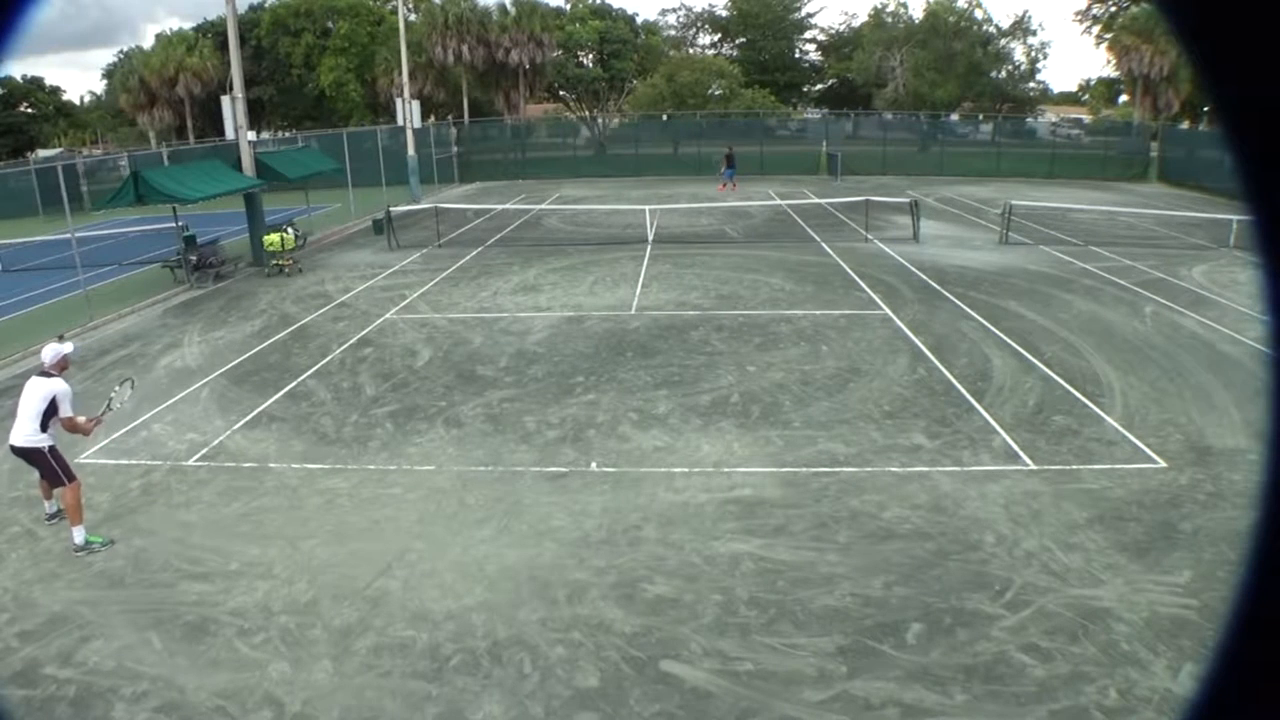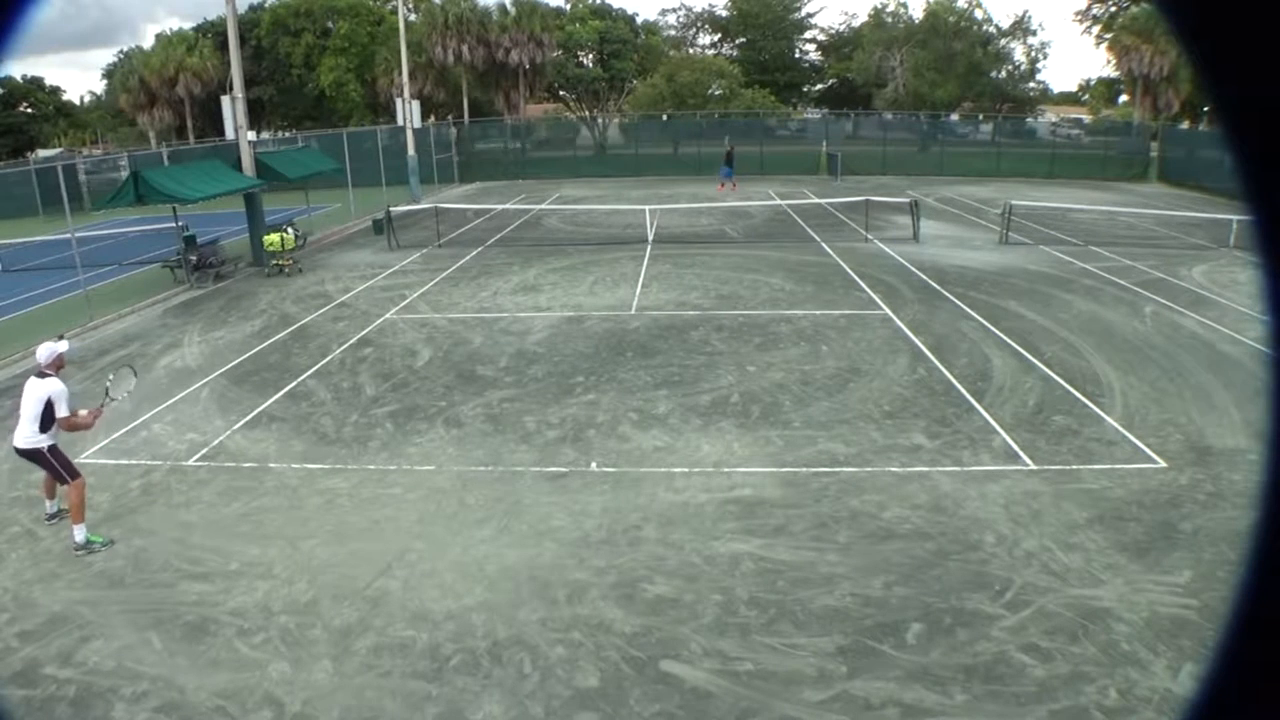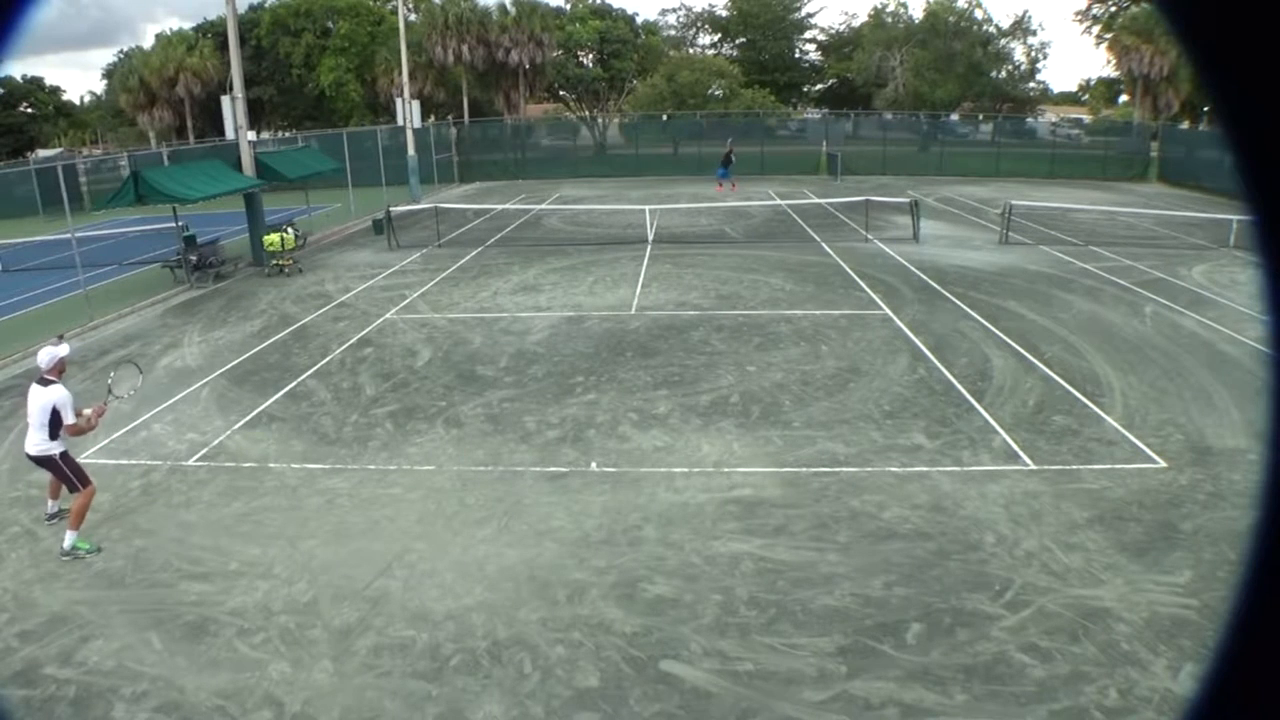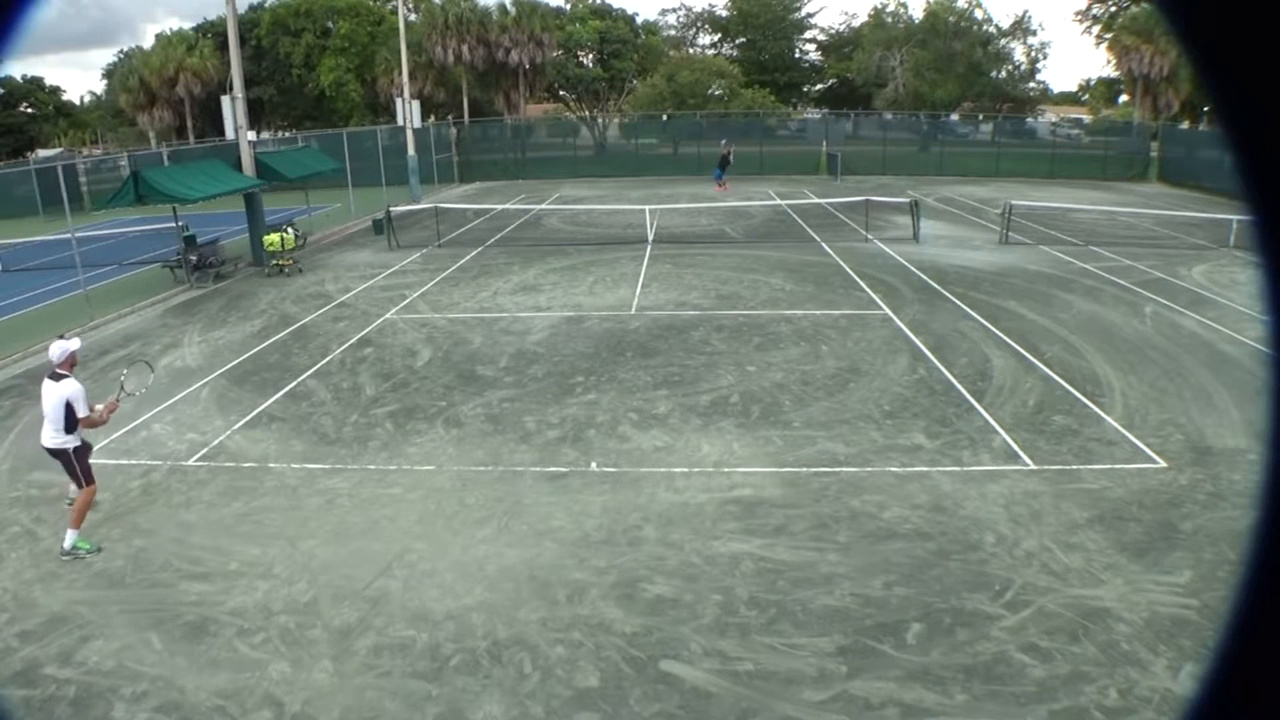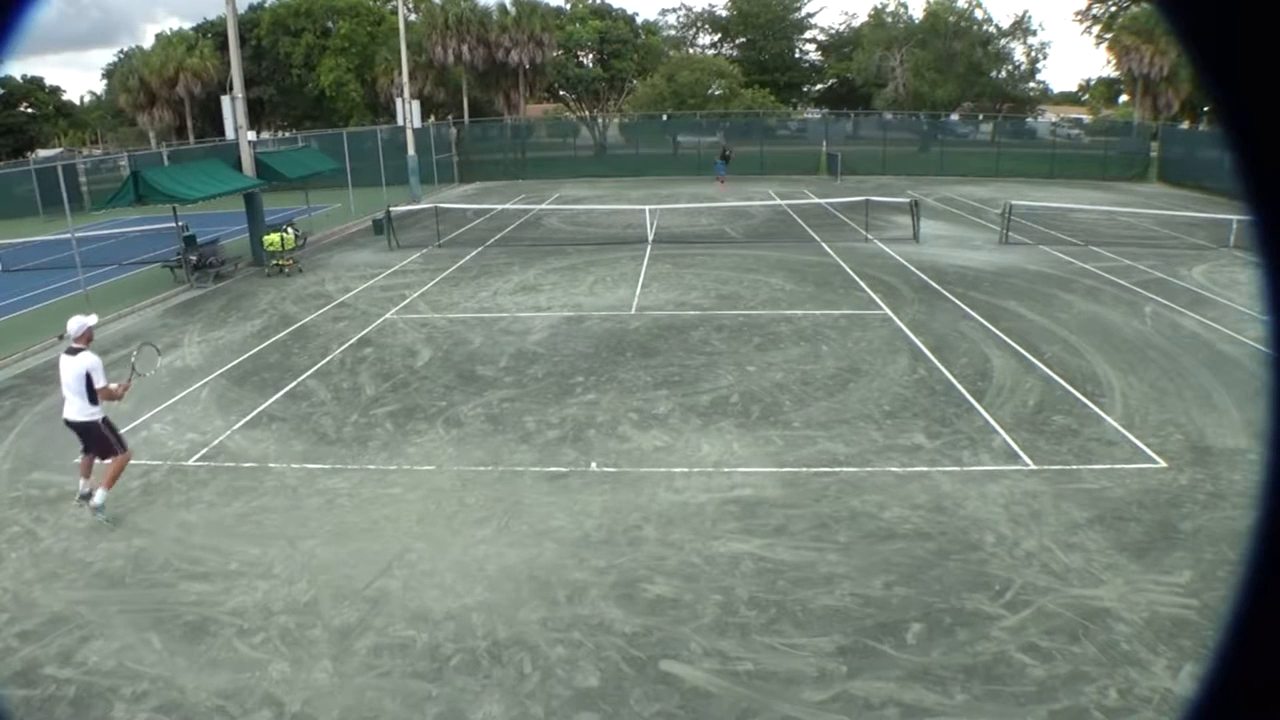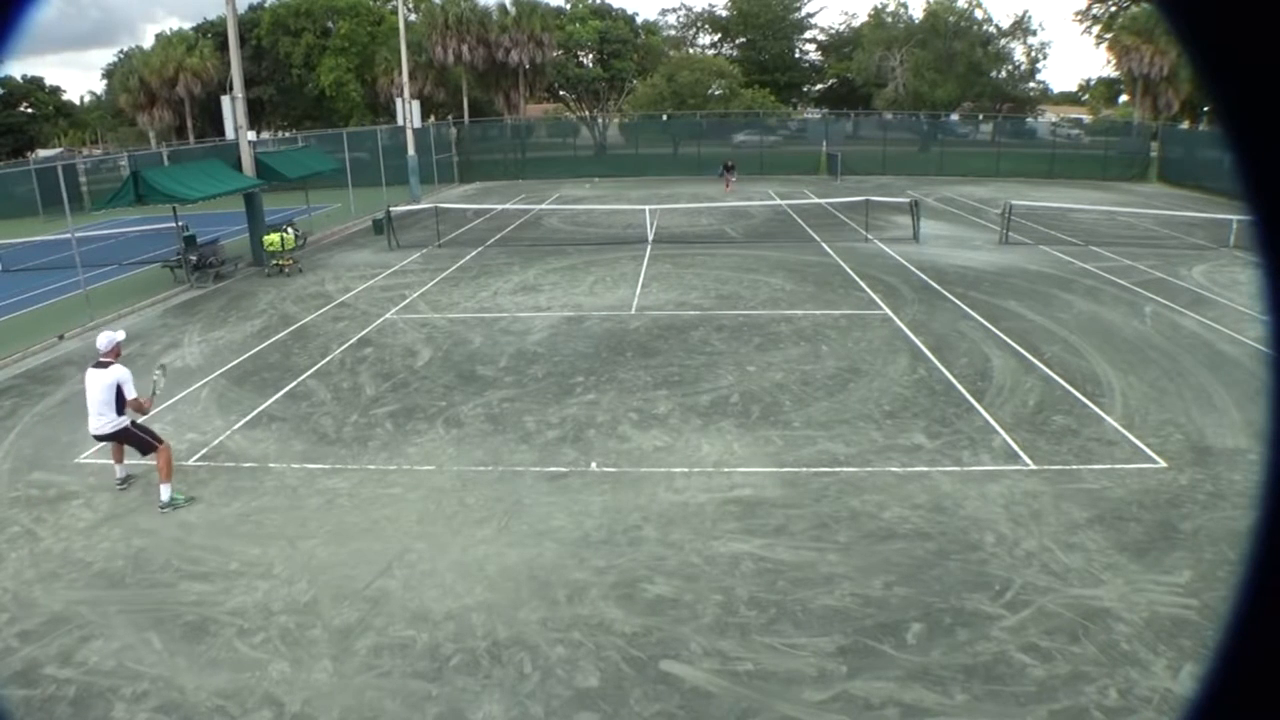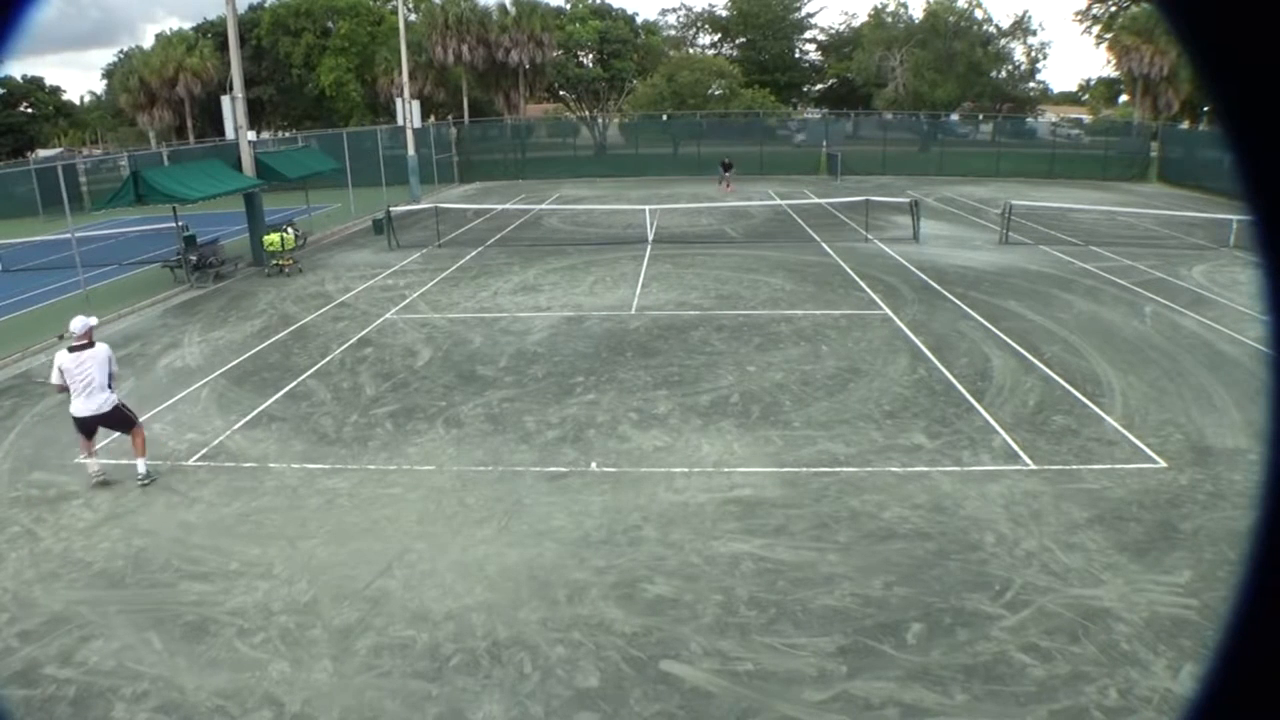
dt=0.3s
person 1, frame 1
left shoulder: (35, 380)
right shoulder: (60, 386)
right elbow: (67, 425)
left wrist: (81, 420)
right wrist: (85, 430)
left hip: (17, 442)
right hip: (36, 444)
left knee: (47, 470)
right knee: (72, 485)
left ankle: (51, 511)
right ankle: (81, 541)
person 1, frame 2
left shoulder: (34, 380)
right shoulder: (56, 387)
right elbow: (66, 425)
left wrist: (82, 414)
right wrist: (86, 424)
left hip: (21, 442)
right hip: (38, 445)
left knee: (53, 469)
right knee: (76, 483)
left ankle: (51, 511)
right ankle: (81, 539)
person 1, frame 3
left shoulder: (37, 385)
right shoulder: (60, 394)
right elbow: (72, 430)
left wrist: (86, 412)
right wrist: (90, 425)
left hip: (33, 448)
right hip: (49, 451)
left knee: (61, 470)
right knee: (86, 491)
left ankle: (52, 511)
right ankle: (69, 546)
person 1, frame 4
left shoulder: (49, 380)
right shoulder: (73, 387)
right elbow: (86, 422)
left wrist: (99, 408)
right wrist: (104, 418)
left hip: (49, 440)
right hip: (64, 445)
left knee: (85, 450)
right knee: (89, 489)
left ankle: (73, 496)
right ankle: (70, 545)
person 1, frame 5
left shoulder: (65, 357)
right shoulder: (91, 360)
right elbow: (104, 394)
left wrist: (114, 387)
right wrist: (119, 393)
left hip: (70, 417)
right hip: (90, 419)
left knee: (90, 450)
right knee: (122, 456)
left ankle: (84, 491)
right ankle: (98, 502)
person 1, frame 6
left shoulder: (90, 371)
right shoulder: (121, 372)
right elbow: (133, 404)
left wrist: (138, 402)
right wrist: (145, 408)
left hip: (96, 430)
right hip: (117, 426)
right knee: (163, 449)
left ankle: (121, 477)
right ankle: (166, 499)
person 1, frame 7
left shoulder: (61, 357)
right shoulder: (104, 348)
left elbow: (59, 387)
left hip: (81, 412)
right hip: (108, 406)
left knee: (87, 439)
right knee: (136, 430)
left ankle: (95, 472)
right ankle: (142, 472)
